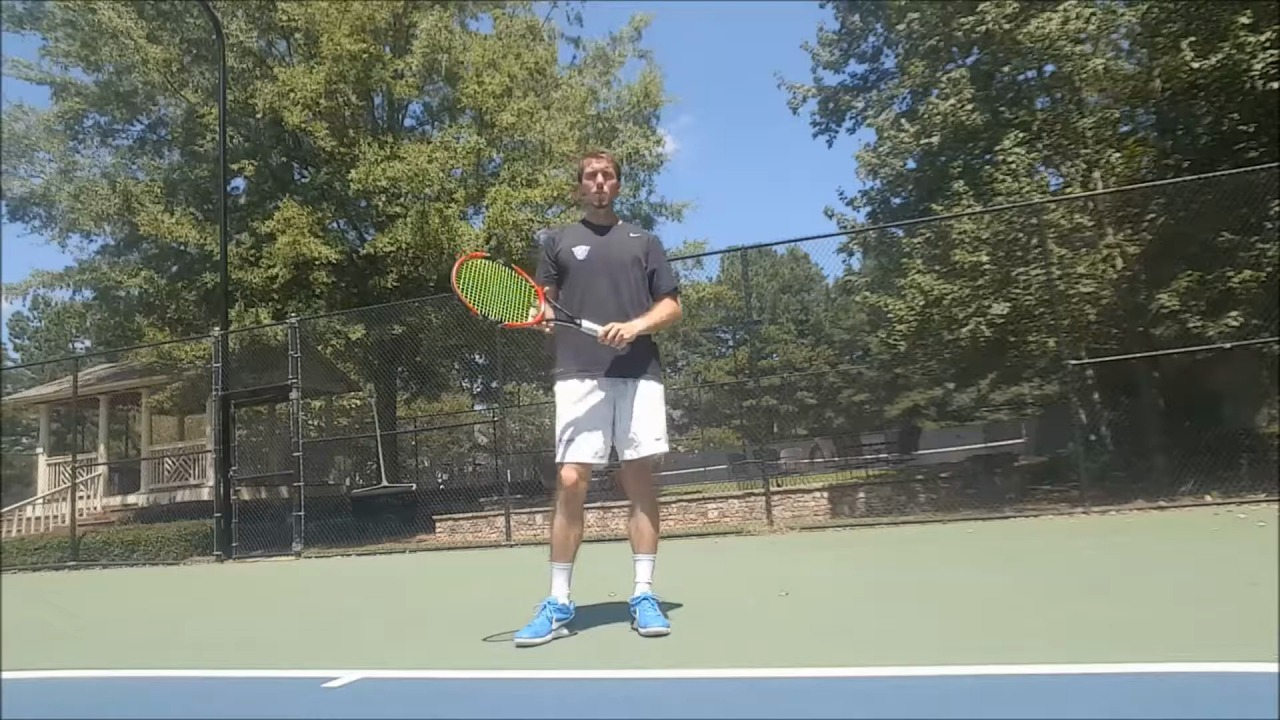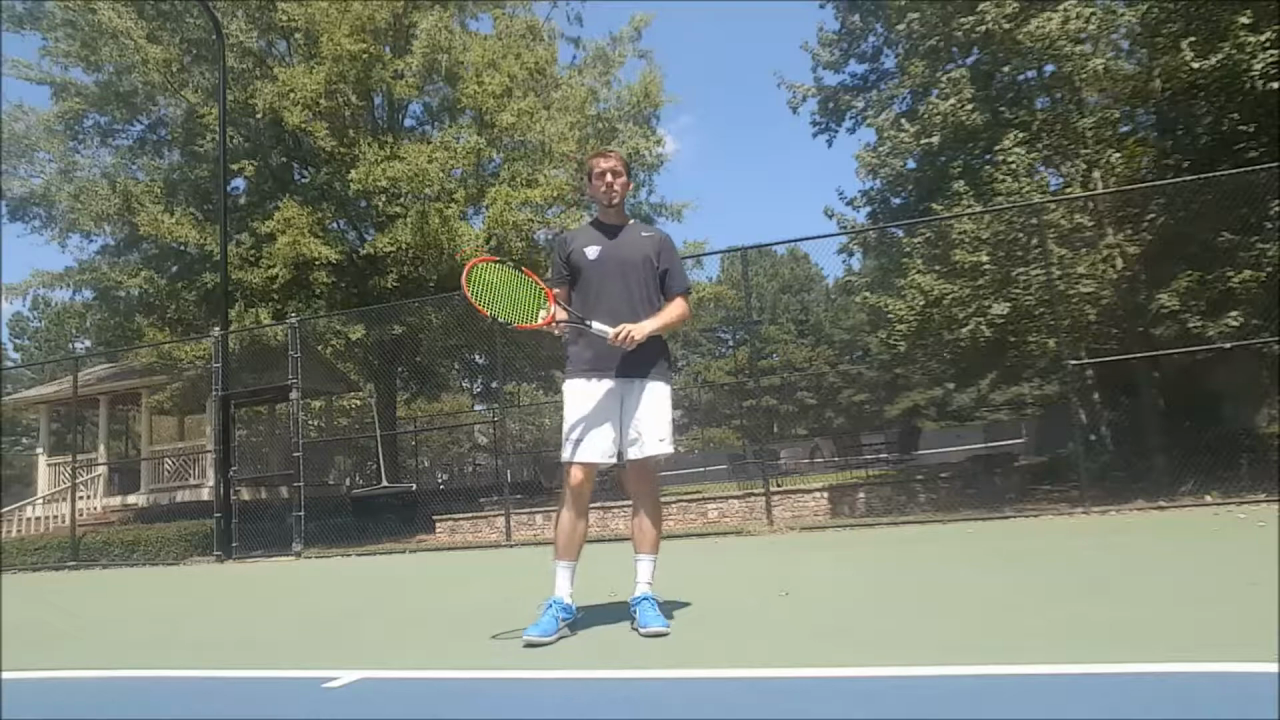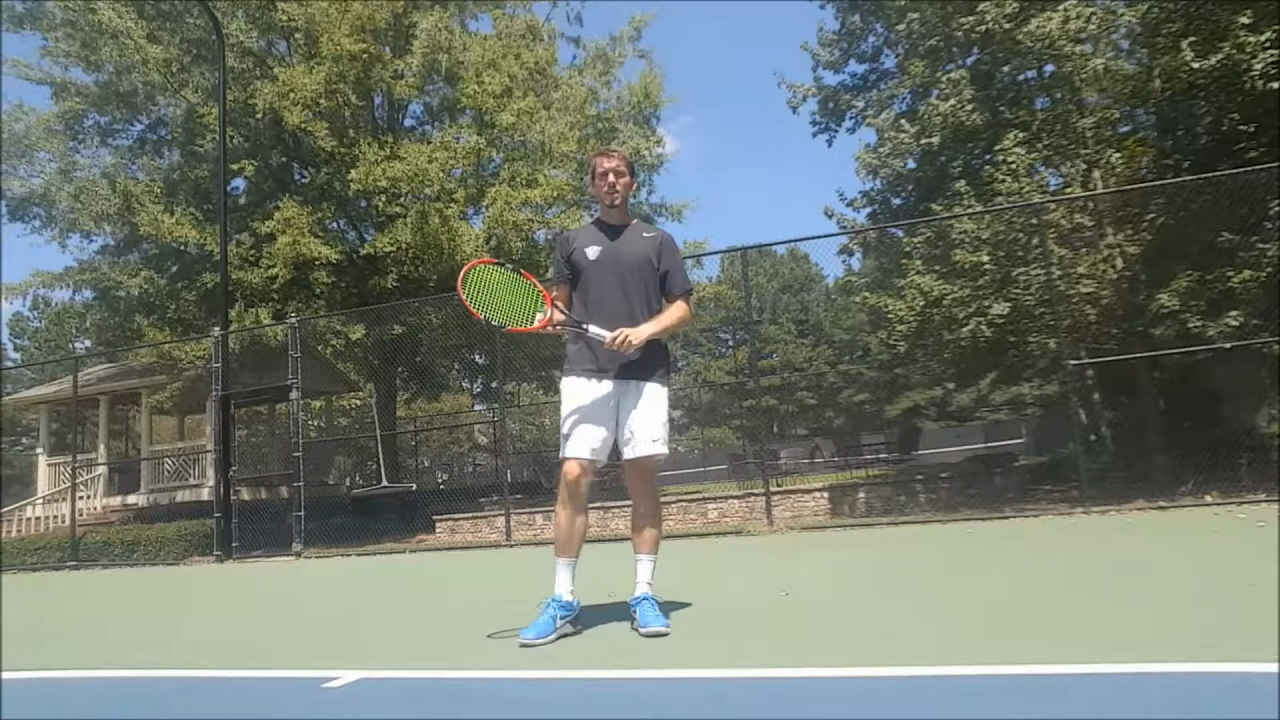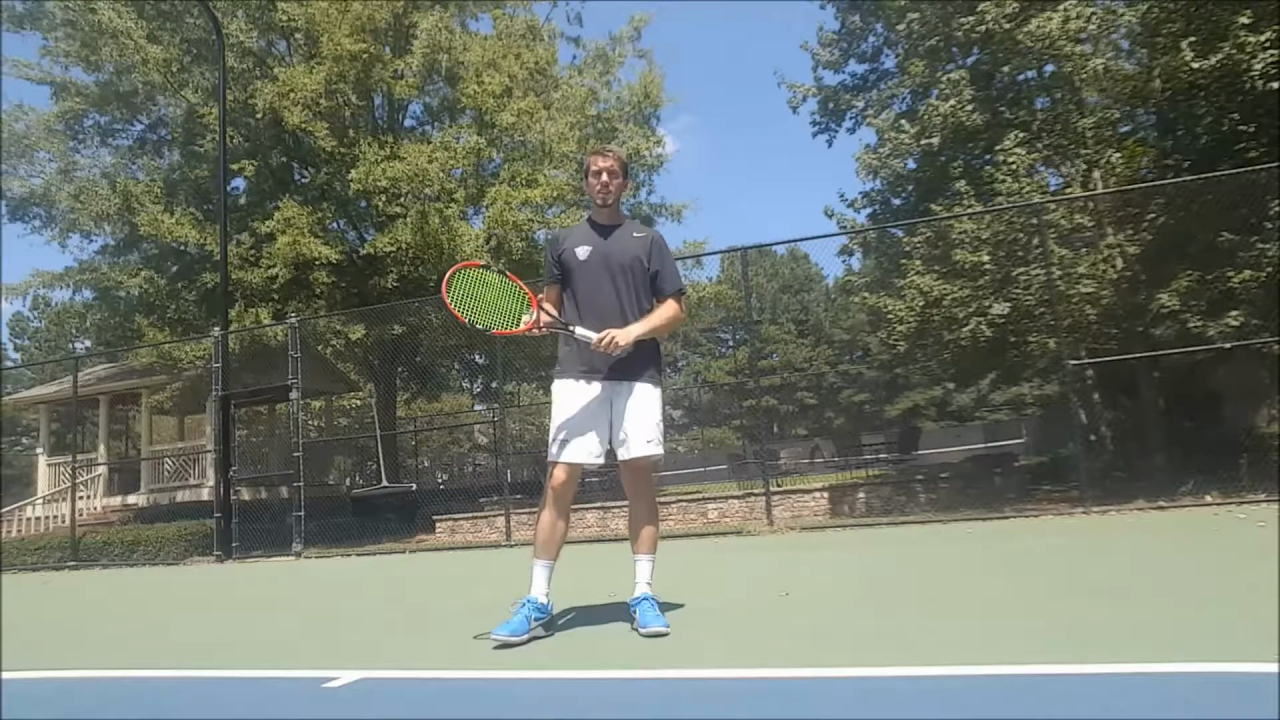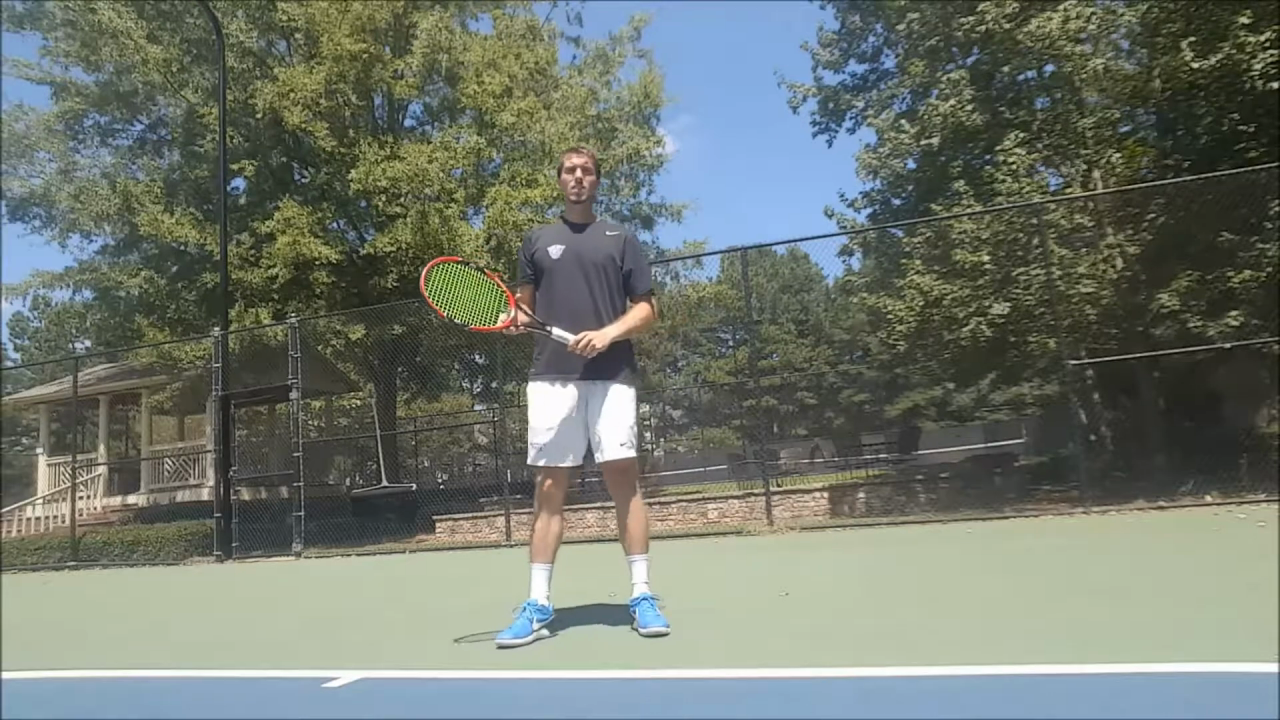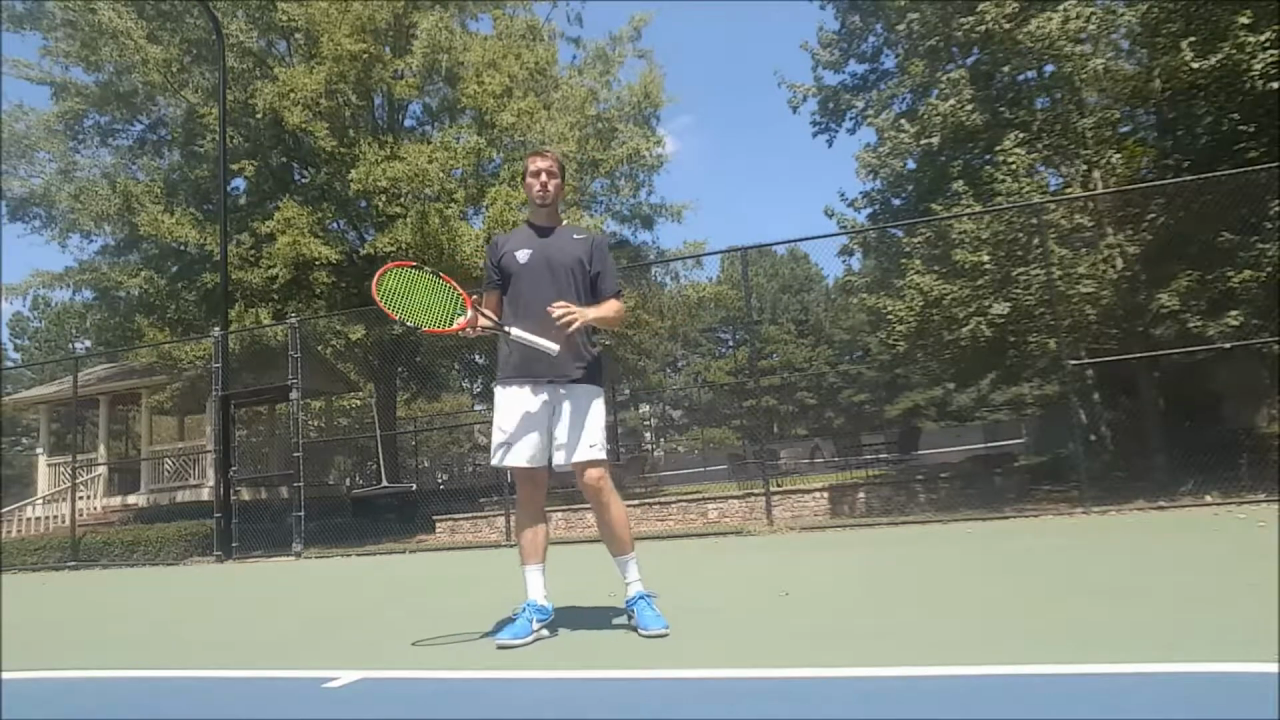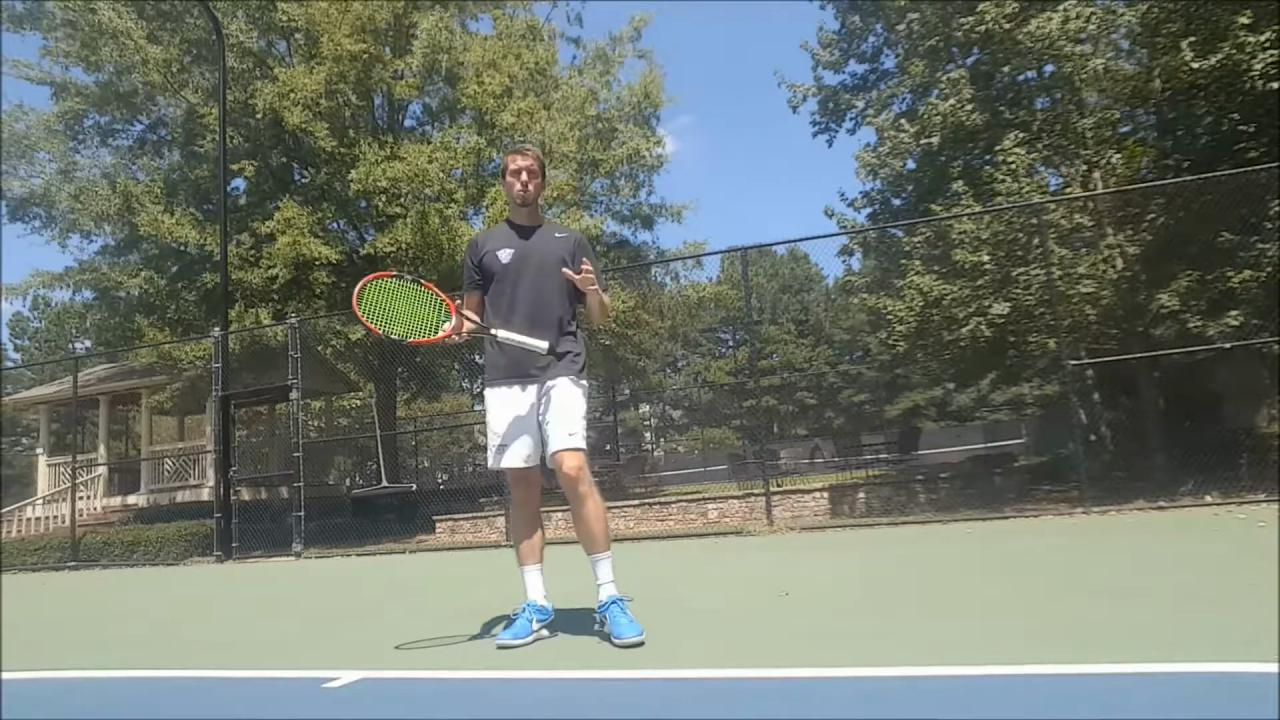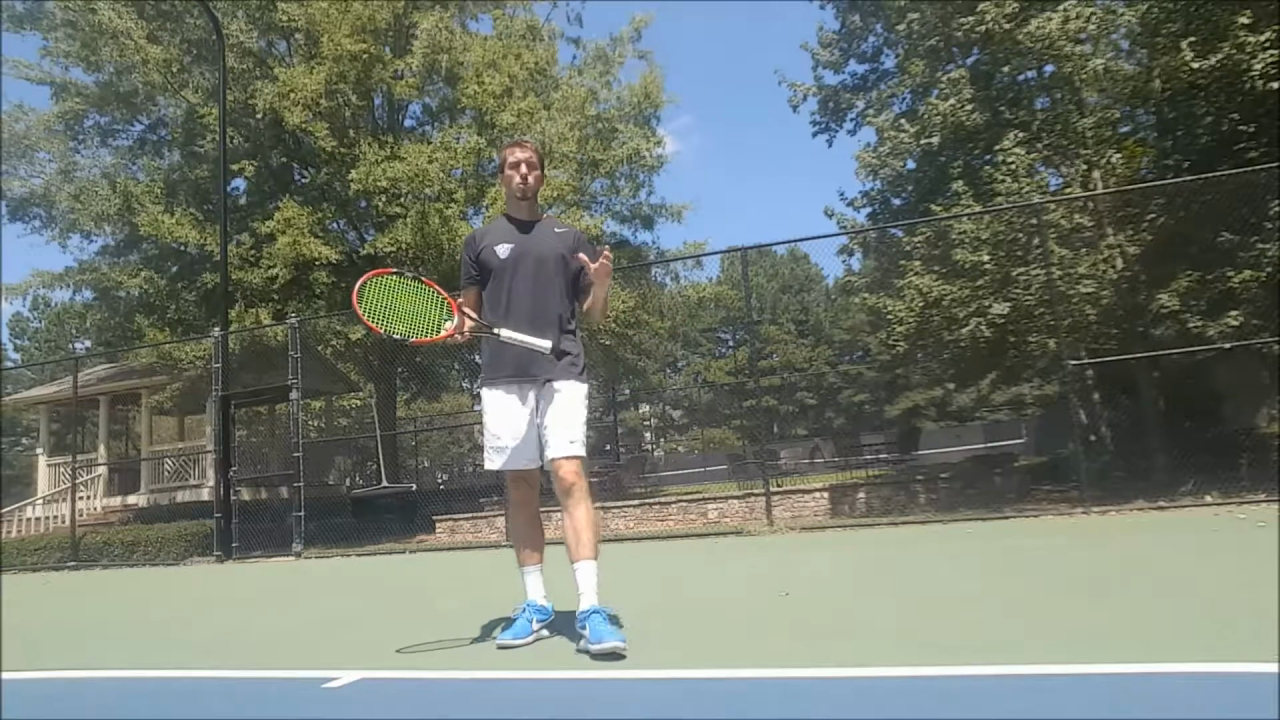
dt=0.3s
person 1, frame 1
left shoulder: (644, 241)
right shoulder: (557, 241)
left elbow: (671, 306)
left wrist: (635, 325)
right wrist: (540, 316)
left hip: (639, 375)
right hip: (579, 376)
left knee: (639, 480)
right knee: (571, 482)
left ankle: (643, 595)
right ankle: (557, 603)
person 1, frame 2
left shoulder: (656, 241)
right shoulder: (570, 243)
left elbow: (681, 306)
right elbow: (556, 305)
left wrist: (645, 326)
right wrist: (552, 317)
left hip: (647, 374)
right hip: (587, 376)
left knee: (642, 480)
right knee: (577, 482)
left ankle: (643, 595)
right ankle: (561, 602)
person 1, frame 3
left shoulder: (658, 241)
right shoulder: (572, 242)
left elbow: (682, 308)
right elbow: (560, 303)
left wrist: (644, 331)
right wrist: (550, 317)
left hip: (644, 376)
right hip: (585, 375)
left knee: (642, 479)
right knee: (572, 478)
left ankle: (644, 595)
right ankle: (562, 600)
person 1, frame 4
left shoulder: (648, 240)
right shoulder: (563, 242)
left elbow: (674, 308)
right elbow: (550, 303)
left wrist: (631, 332)
right wrist: (539, 317)
left hip: (636, 376)
right hip: (576, 377)
left knee: (639, 480)
right knee: (559, 483)
left ankle: (642, 595)
right ankle: (536, 603)
person 1, frame 5
left shoulder: (622, 240)
right shoulder: (537, 240)
left elbow: (646, 310)
right elbow: (525, 303)
left wrist: (606, 335)
right wrist: (513, 318)
left hip: (611, 376)
right hip: (552, 378)
left knee: (623, 479)
right knee: (549, 486)
left ankle: (642, 595)
right ankle: (538, 605)
person 1, frame 6
left shoulder: (588, 243)
right shoulder: (503, 245)
left elbow: (616, 310)
right elbow: (491, 309)
left wrist: (585, 314)
right wrist: (476, 322)
left hip: (578, 379)
right hip: (518, 381)
left knee: (594, 480)
right knee: (529, 487)
left ankle: (636, 593)
right ankle: (536, 606)
person 1, frame 7
left shoulder: (571, 241)
right shoulder: (483, 245)
left elbow: (599, 317)
right elbow: (472, 311)
left wrist: (595, 292)
right wrist: (461, 325)
left hip: (562, 373)
right hip: (505, 380)
left knee: (573, 471)
right knee: (522, 487)
left ankle: (608, 597)
right ankle: (536, 606)
person 1, frame 8
left shoulder: (570, 237)
right shoulder: (480, 240)
left elbow: (594, 315)
right elbow: (469, 308)
left wrist: (602, 285)
right wrist: (463, 324)
left hip: (562, 375)
right hip: (503, 380)
left knee: (570, 479)
right knee: (521, 487)
left ankle: (589, 611)
right ankle: (536, 606)
